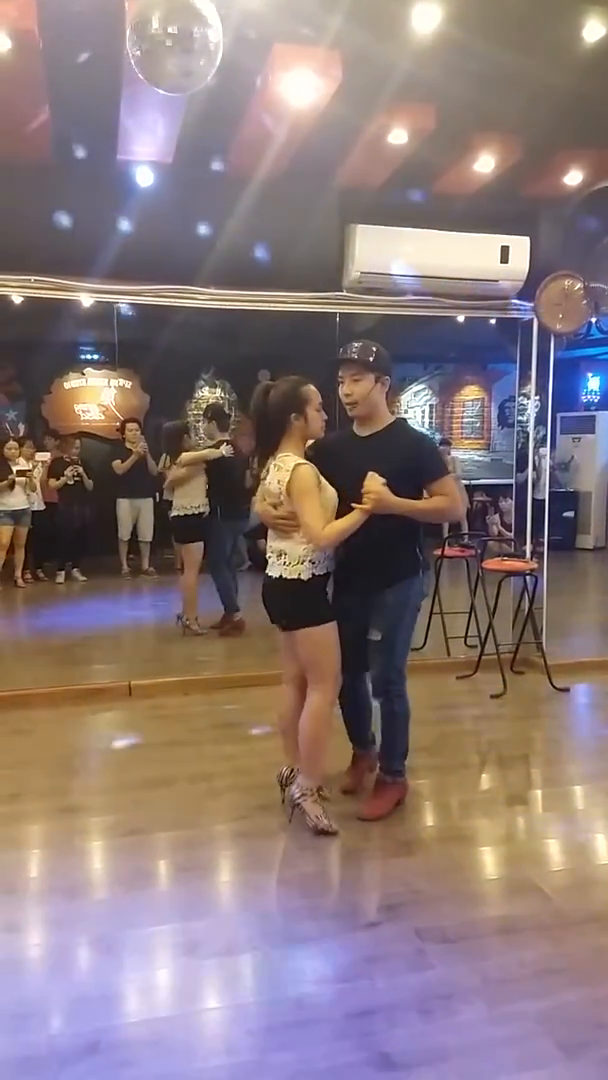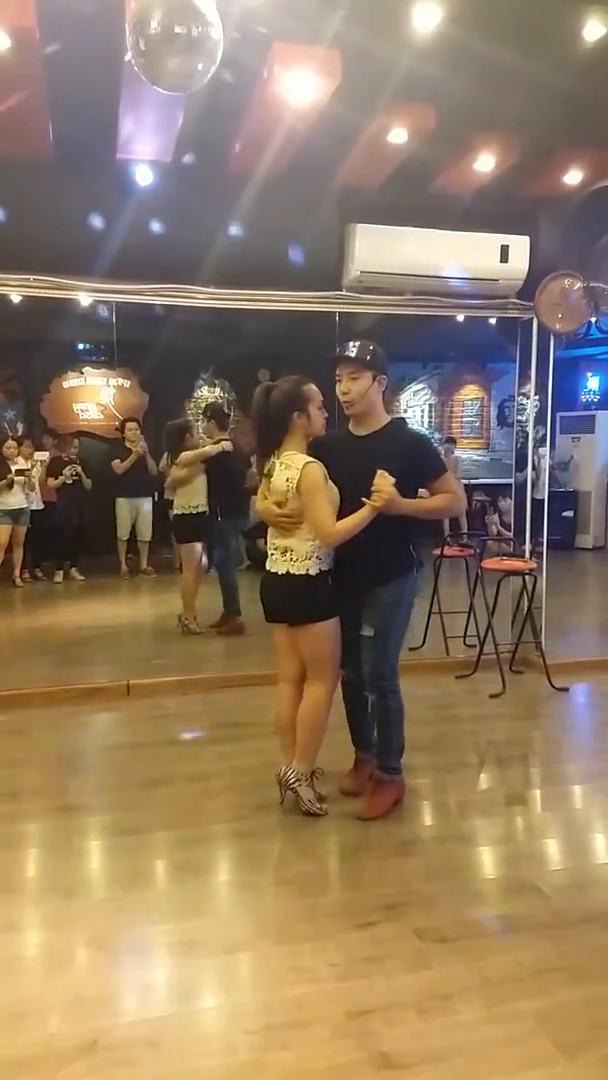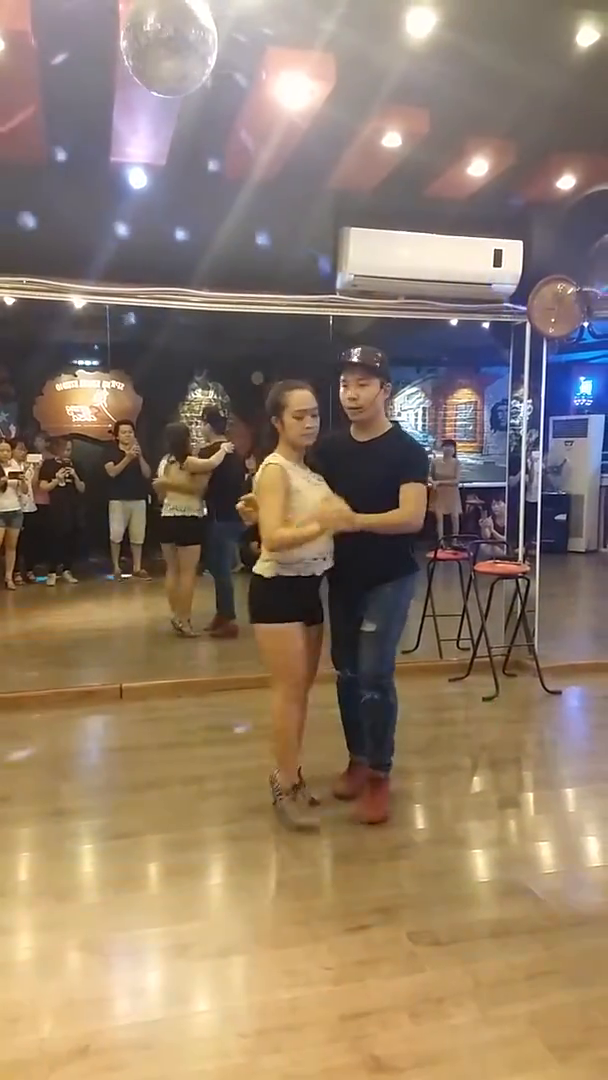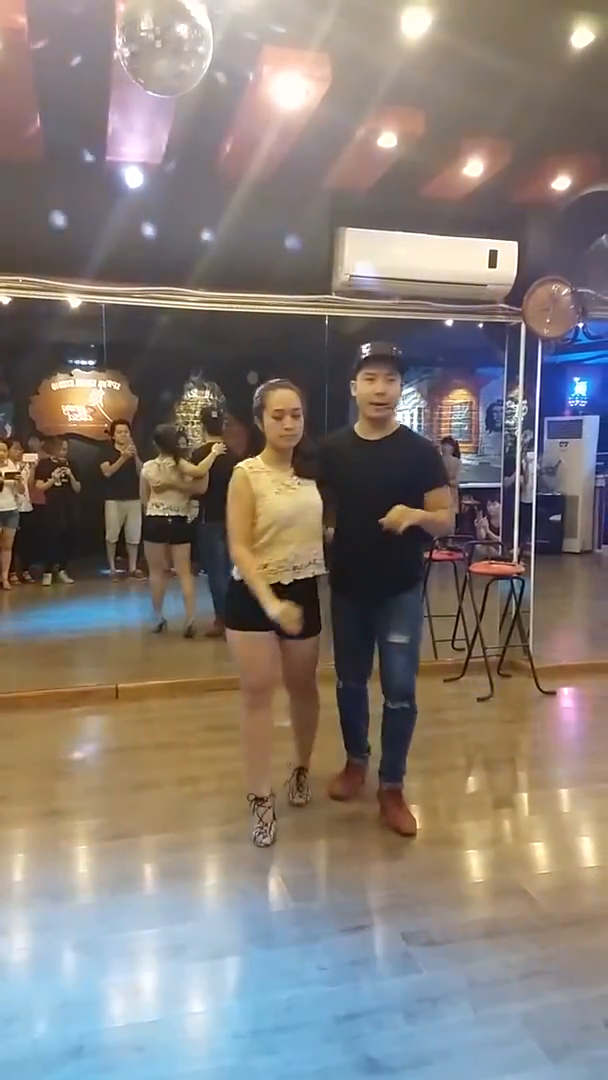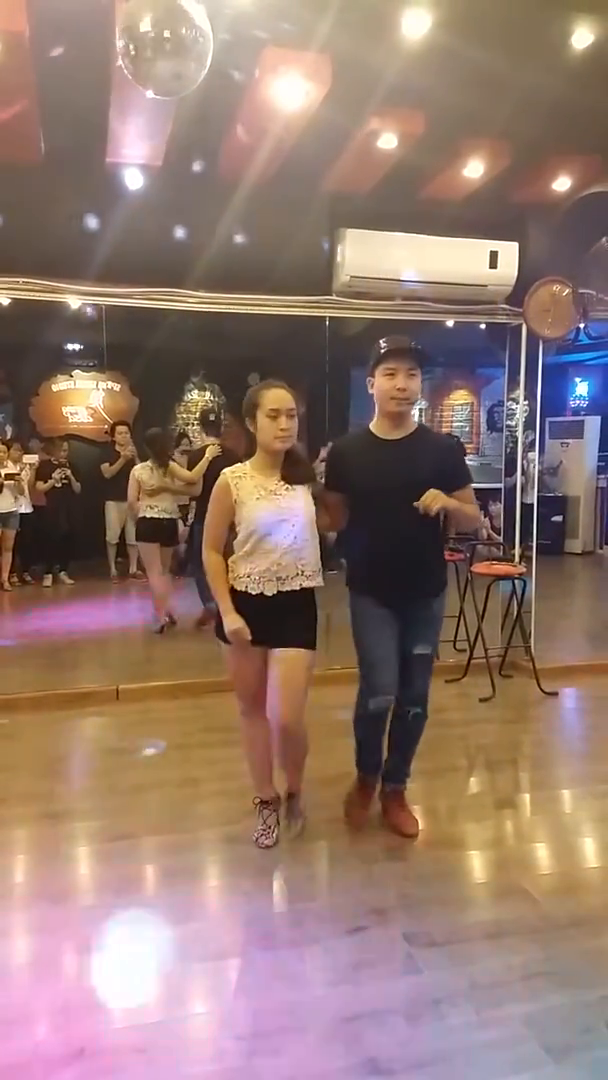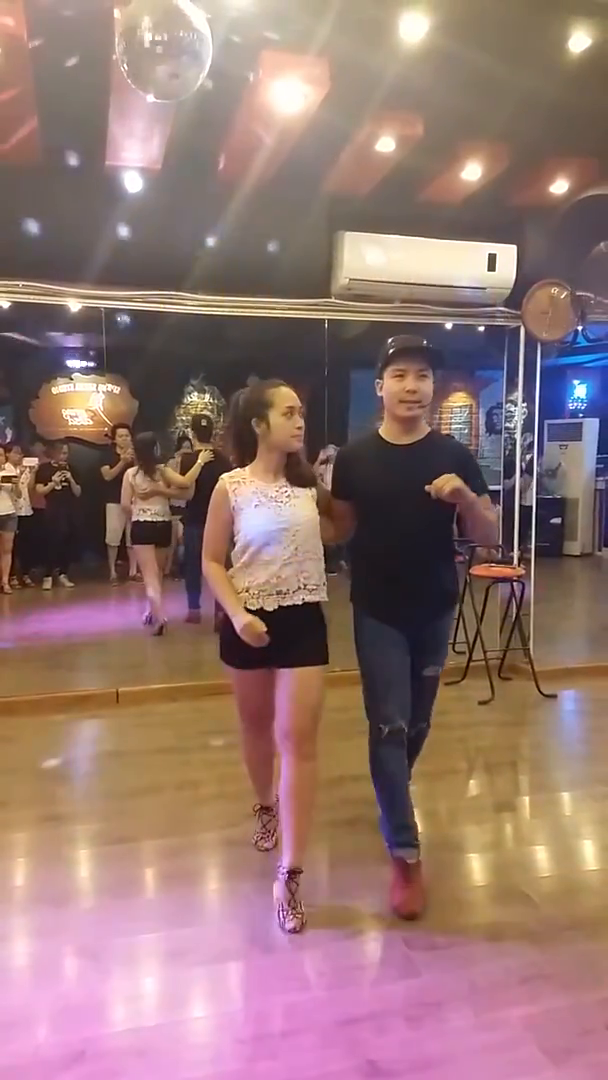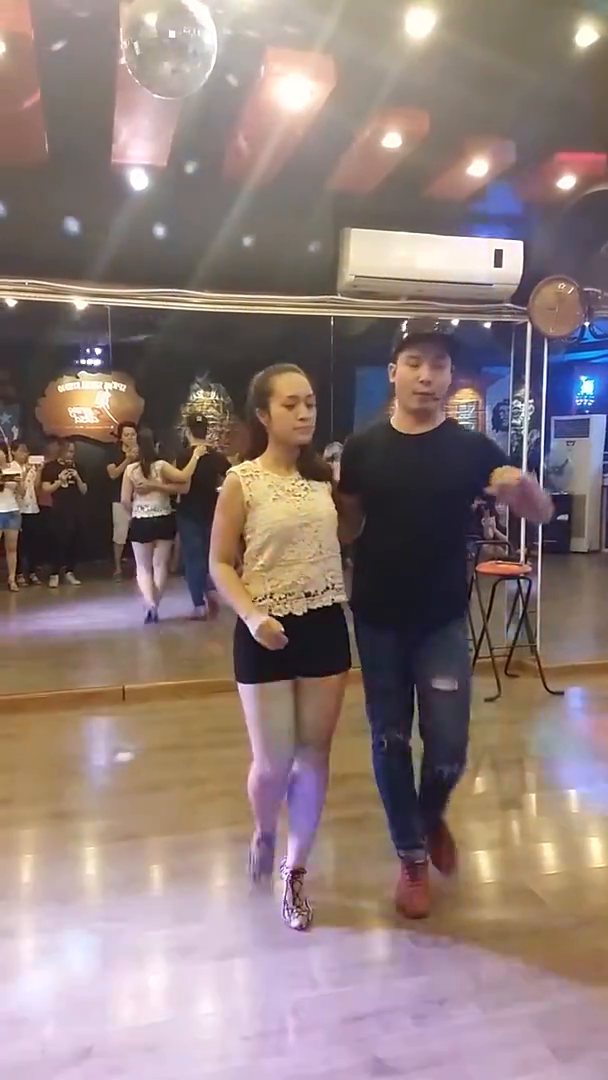
dt=0.3s
person 1, frame 1
left shoulder: (412, 444)
right shoulder: (332, 447)
left elbow: (453, 507)
left wrist: (394, 504)
right wrist: (267, 509)
left hip: (397, 580)
right hip: (349, 578)
left knee: (387, 678)
right knee: (347, 672)
left ankle: (393, 776)
right ankle: (363, 750)
person 1, frame 2
left shoulder: (409, 443)
right shoulder: (327, 446)
left elbow: (454, 502)
left wrist: (400, 505)
right wrist: (267, 507)
left hip: (391, 577)
right hip: (344, 574)
left knee: (379, 674)
right knee: (351, 672)
left ankle: (390, 775)
right ankle: (364, 756)
person 1, frame 3
left shoulder: (405, 451)
right shoulder: (328, 448)
left elbow: (411, 518)
left wrist: (352, 521)
right wrist: (258, 507)
left hip: (388, 576)
right hip: (342, 577)
left knee: (373, 673)
right knee: (349, 672)
left ankle: (379, 774)
right ankle: (358, 759)
person 1, frame 4
left shoulder: (419, 451)
right shoulder: (332, 450)
left elbow: (446, 519)
left wrist: (414, 515)
left hip: (401, 588)
right hip: (347, 585)
left knee: (399, 689)
right knee: (349, 680)
left ankle: (392, 787)
right ankle: (356, 760)
person 1, frame 5
left shoulder: (441, 450)
right shoulder: (346, 452)
left elbow: (472, 522)
right elbow: (337, 518)
left wrist: (447, 505)
left hip: (426, 592)
right hip: (371, 591)
left knee: (414, 700)
right knee: (377, 695)
left ankle: (396, 787)
right ankle: (365, 778)
person 1, frame 6
left shoulder: (454, 456)
right shoulder: (354, 458)
left elbow: (488, 535)
right elbow: (341, 527)
left wrist: (464, 497)
left hip: (435, 609)
right hip: (377, 611)
left knee: (417, 722)
right knee: (390, 726)
left ankle: (394, 802)
right ankle: (405, 858)
person 1, frame 7
left shoulder: (472, 448)
right shoulder: (362, 449)
left elbow: (539, 511)
left wrist: (523, 488)
left hip: (444, 619)
right hip: (378, 618)
left knee: (448, 745)
right knee: (390, 741)
left ankle: (432, 815)
right ankle: (410, 856)
person 2, frame 1
left shoulder: (274, 464)
right shoulder: (302, 471)
left elbow: (264, 511)
right elbow: (321, 537)
right wrist: (364, 509)
left hip: (278, 582)
right hip: (302, 587)
left knee: (295, 681)
right knee: (324, 686)
left ankle: (293, 772)
right ankle: (307, 788)
person 2, frame 2
left shoulder: (274, 463)
right shoulder: (310, 468)
left elbow: (262, 508)
right elbow: (329, 534)
right wrist: (374, 506)
left hip: (276, 580)
right hip: (305, 583)
left knee: (291, 679)
right knee: (322, 680)
left ankle: (291, 769)
right ankle: (301, 773)
person 2, frame 3
left shoulder: (310, 469)
right shoulder: (273, 470)
right elbow: (273, 538)
left wrist: (335, 520)
right wrist: (321, 524)
left hip: (308, 585)
right hip: (276, 588)
left knee: (301, 684)
right knee: (290, 688)
left ankle: (289, 772)
right ankle: (287, 786)
person 2, frame 4
left shoulder: (309, 473)
right shoulder: (247, 475)
right elbow: (239, 548)
right wrist: (269, 601)
left hip: (302, 595)
right hip: (251, 597)
left knee: (303, 689)
right knee: (257, 696)
left ankle: (301, 768)
right ankle: (261, 797)
person 2, frame 5
left shoulder: (306, 477)
right shoulder: (232, 481)
right elbow: (212, 550)
right wrist: (227, 611)
left hip: (296, 605)
right hip: (243, 605)
left knee: (285, 717)
right knee: (253, 710)
left ankle: (292, 792)
right ankle: (265, 801)
person 2, frame 6
left shoulder: (309, 484)
right shoulder: (230, 487)
right elbow: (212, 562)
right wrist: (236, 614)
left hip: (303, 621)
right hip: (248, 623)
left knee: (298, 742)
right knee: (256, 727)
left ankle: (290, 873)
right ankle: (266, 805)
person 2, frame 7
left shoulder: (324, 476)
right shoulder: (242, 481)
left elbow: (348, 535)
right elbow: (221, 563)
right wrist: (251, 616)
left hip: (325, 626)
right hip: (265, 631)
left knee: (314, 755)
right knee: (273, 759)
left ankle: (296, 870)
right ankle: (264, 832)
